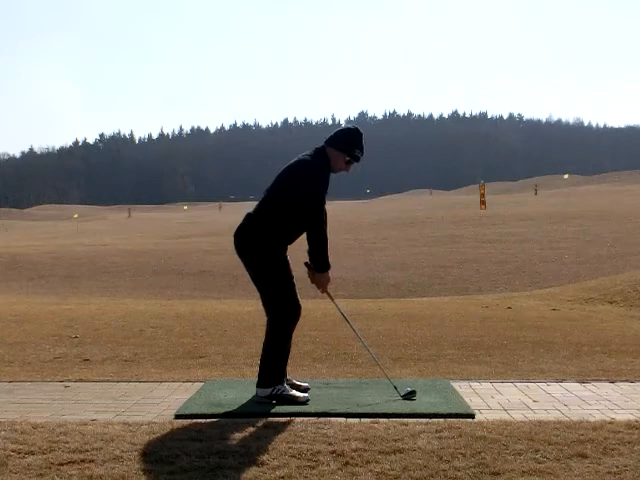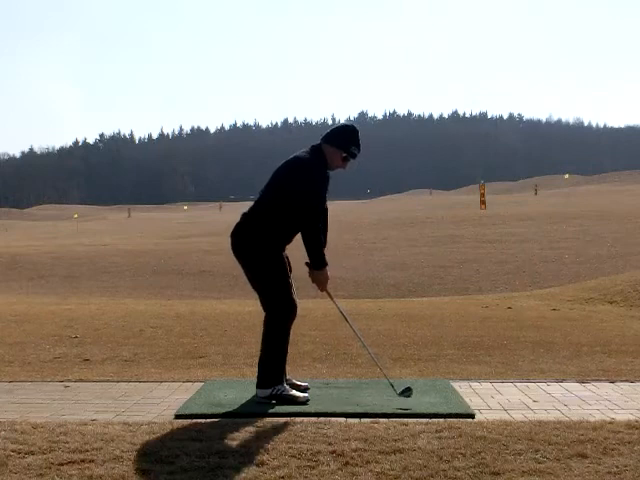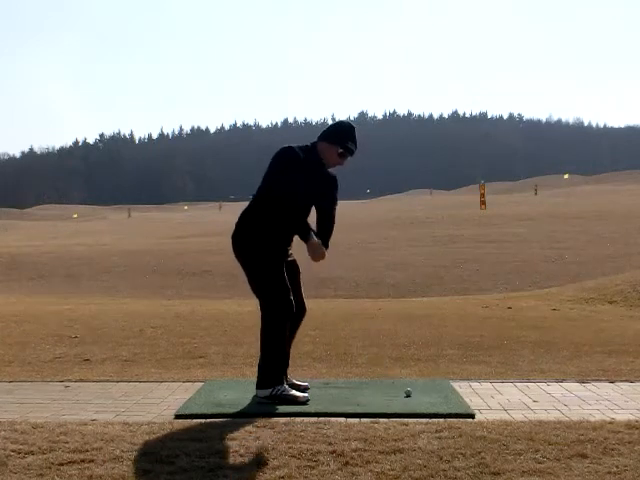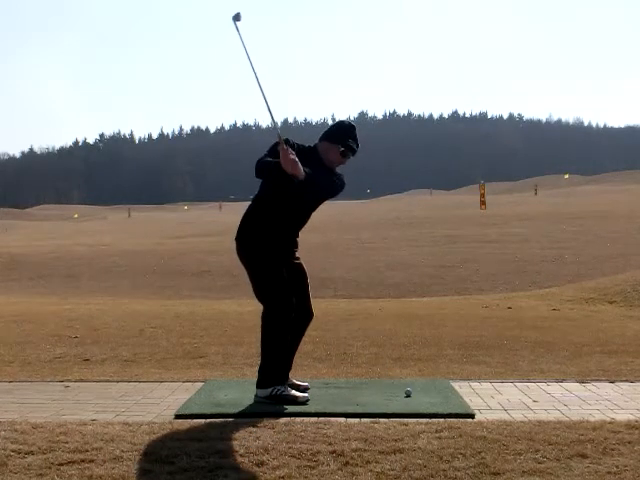
dt=0.7s
person 1, frame 1
left shoulder: (313, 167)
right shoulder: (312, 170)
left elbow: (314, 220)
right elbow: (315, 222)
left wrist: (316, 263)
right wrist: (321, 267)
left hip: (264, 242)
right hip: (259, 242)
left knee: (284, 310)
right knee: (286, 310)
left ankle: (277, 376)
right ankle: (269, 384)
person 1, frame 2
left shoulder: (315, 169)
right shoulder: (306, 167)
left elbow: (317, 218)
right elbow: (308, 221)
left wrist: (316, 262)
right wrist: (319, 264)
left hip: (267, 243)
right hip: (255, 242)
left knee: (284, 308)
right knee: (282, 309)
left ankle: (277, 375)
right ankle: (269, 384)
person 1, frame 3
left shoulder: (328, 180)
right shoulder: (290, 157)
left elbow: (327, 214)
right elbow: (282, 202)
left wrist: (321, 242)
right wrist: (309, 238)
left hip: (278, 244)
right hip: (253, 240)
left knee: (295, 309)
right knee: (278, 307)
left ankle: (279, 374)
right ankle: (268, 384)
person 1, frame 4
left shoulder: (334, 179)
right shoulder: (288, 148)
left elbow: (322, 187)
right elbow: (261, 169)
left wrist: (301, 173)
right wrist: (282, 165)
left hip: (285, 245)
right hip: (256, 240)
left knee: (302, 311)
right knee: (279, 306)
left ankle: (280, 375)
right ankle: (268, 384)
